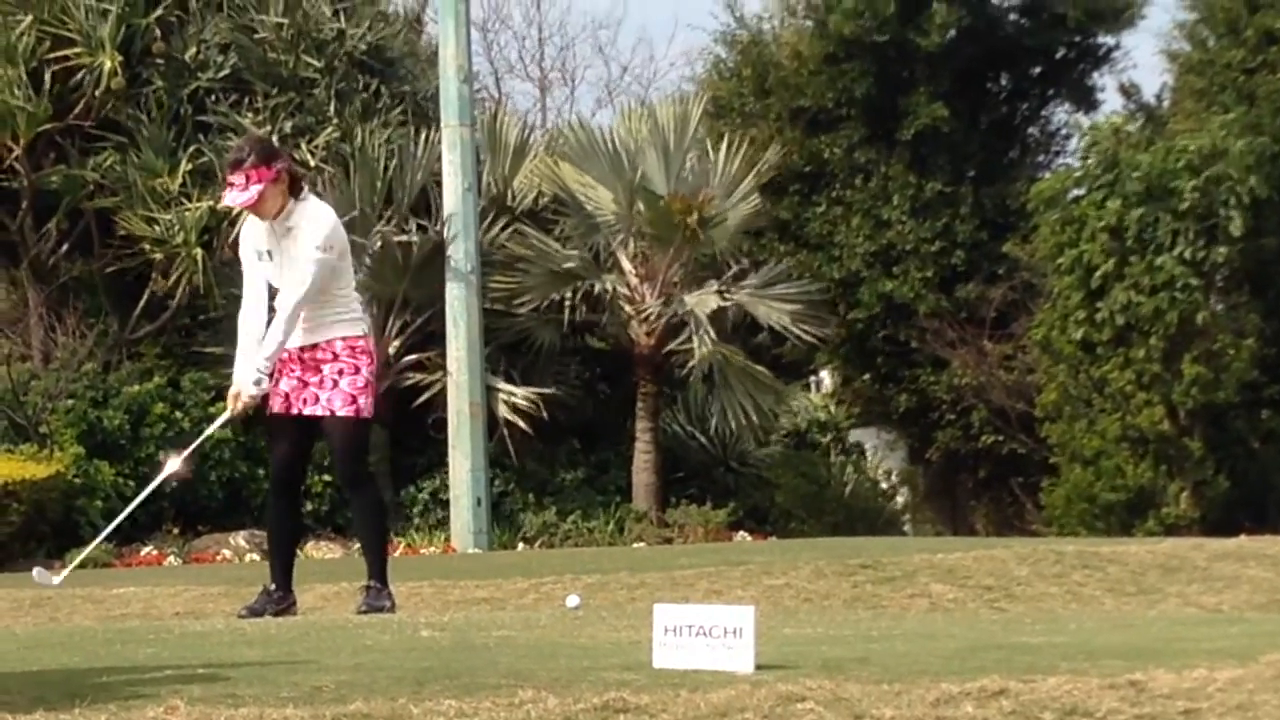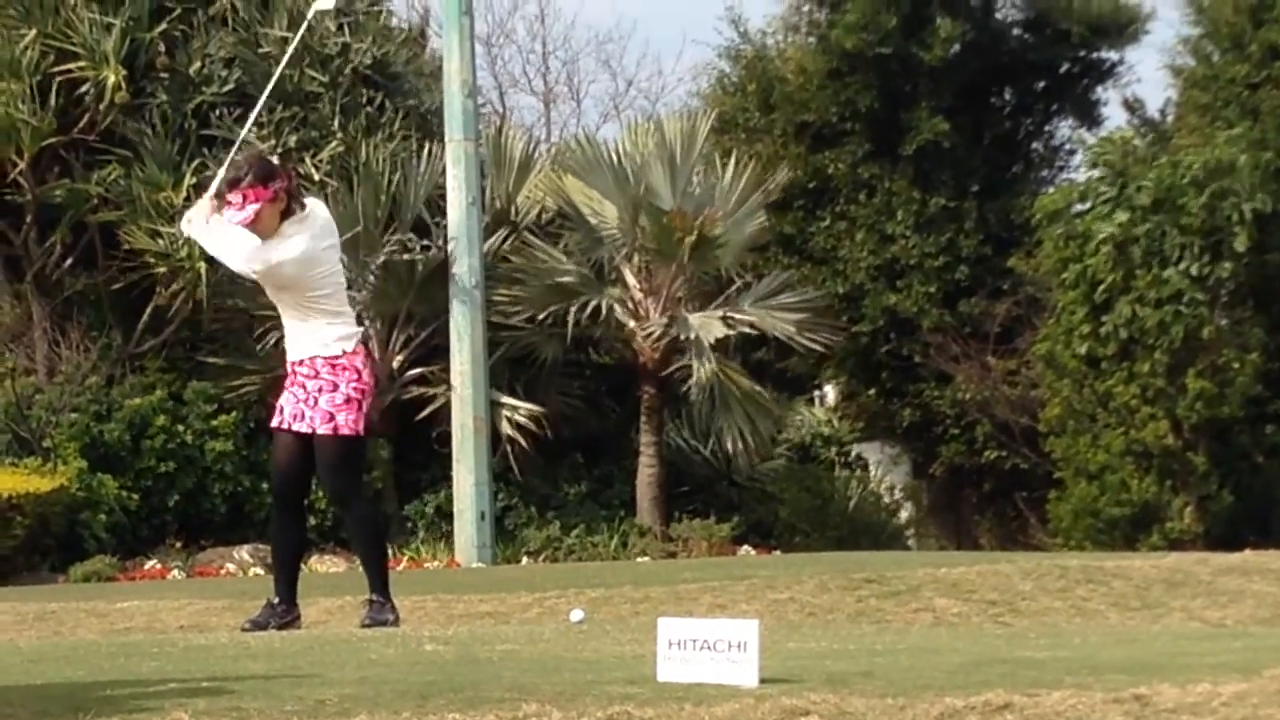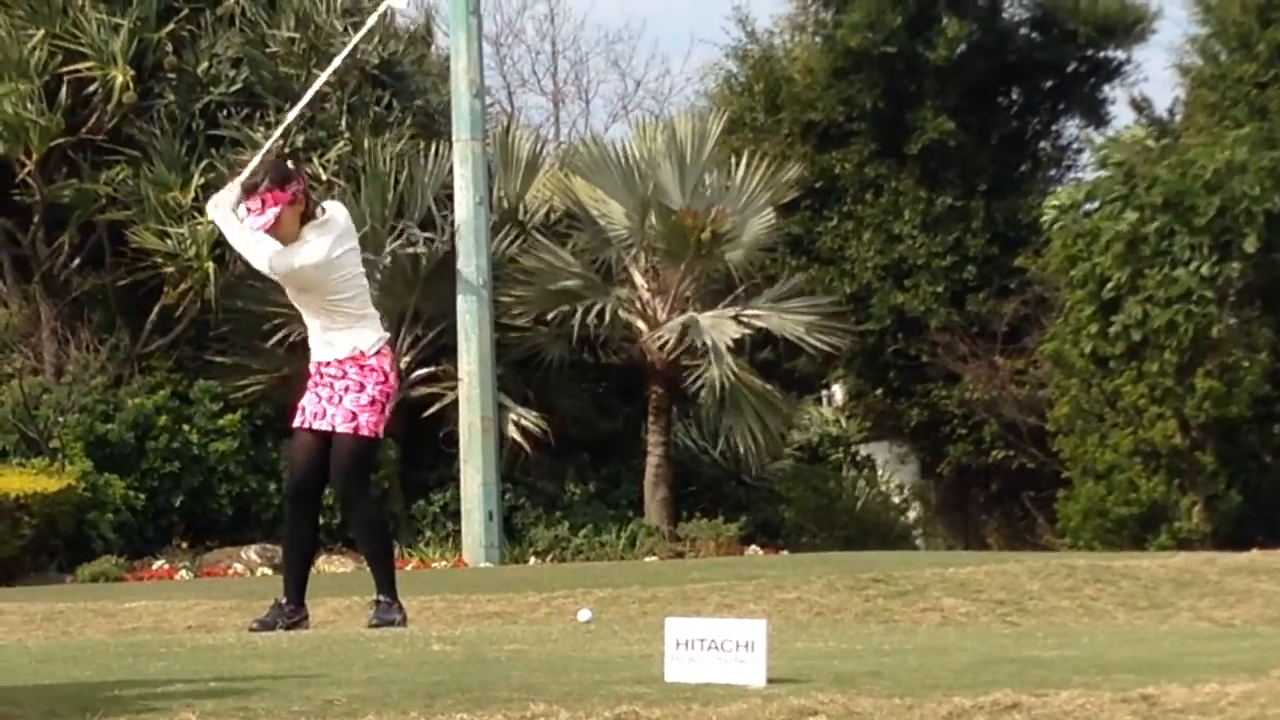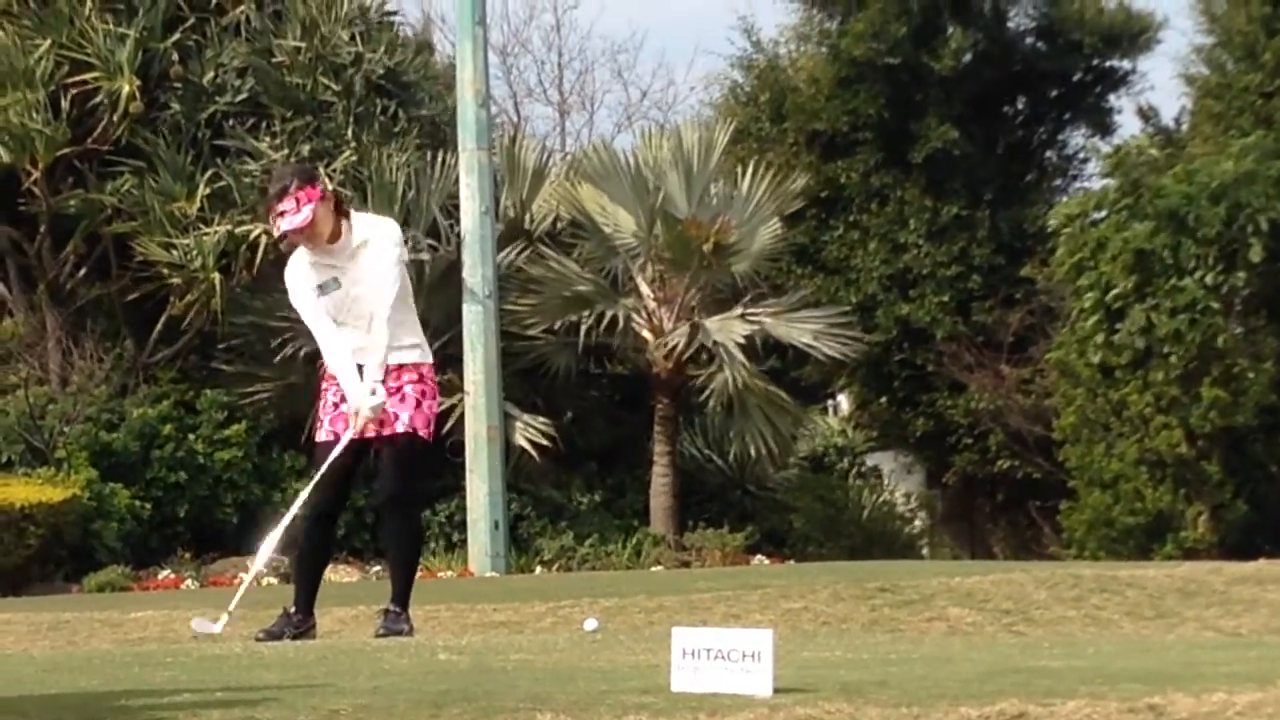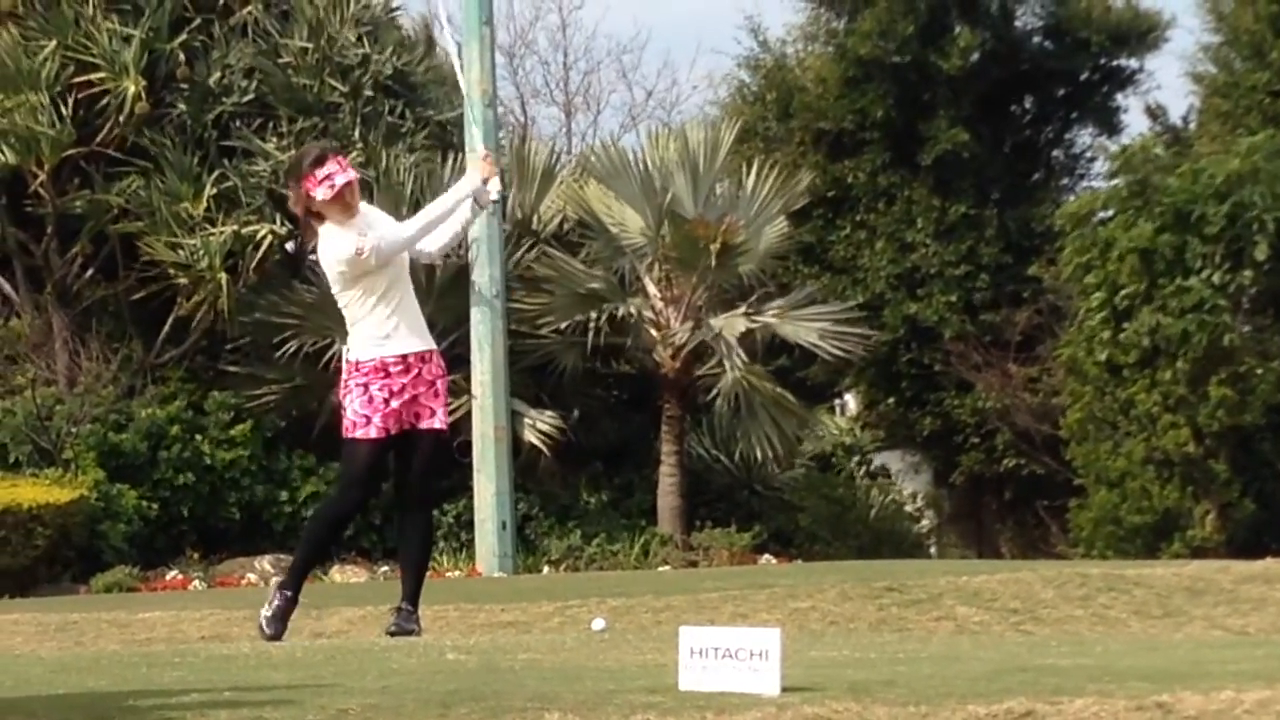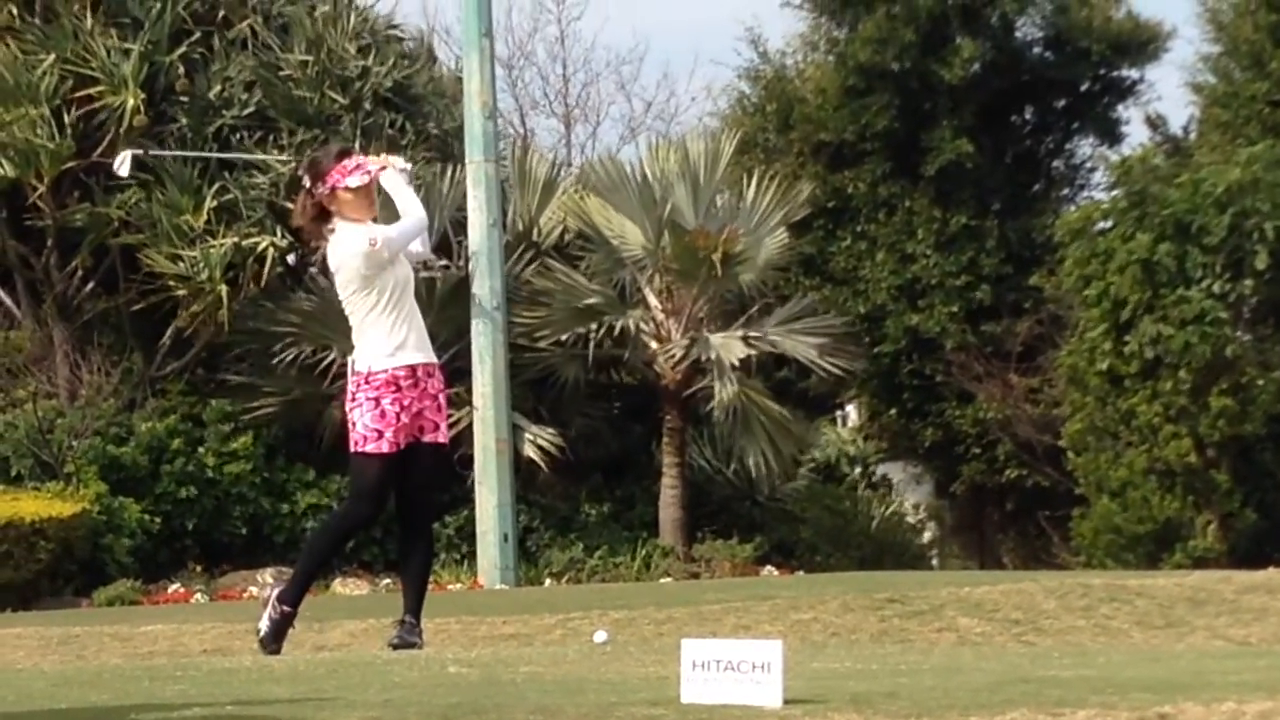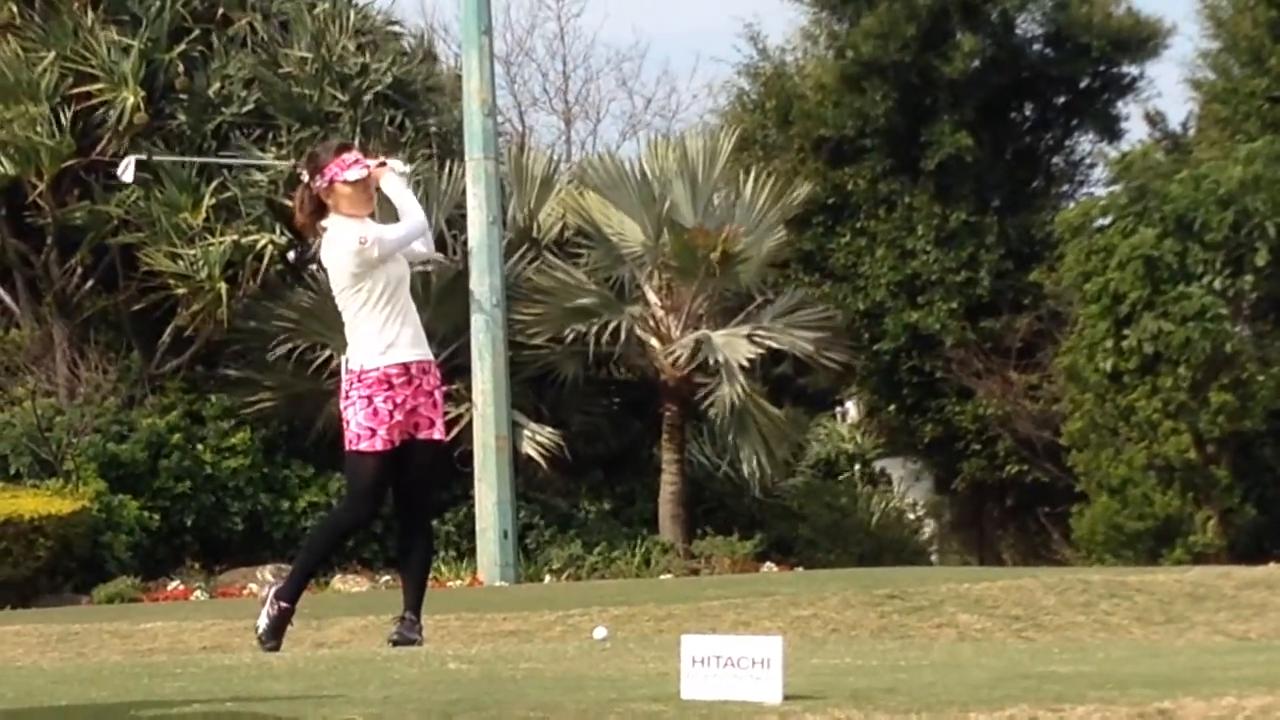
dt=0.3s
person 1, frame 1
left shoulder: (319, 224)
right shoulder: (252, 232)
left elbow: (292, 304)
right elbow: (254, 305)
left wrist: (255, 374)
right wrist: (241, 373)
left hip: (341, 350)
right hip: (289, 359)
left knee: (351, 472)
right knee: (283, 477)
left ankle: (378, 584)
right ankle: (280, 588)
person 1, frame 2
left shoulder: (274, 258)
right shoulder: (314, 210)
left elbow: (220, 241)
left wrist: (197, 222)
left hip: (335, 370)
right hip: (306, 370)
left knee: (343, 487)
right knee: (284, 488)
left ankle: (381, 599)
right ankle: (283, 602)
person 1, frame 3
left shoulder: (295, 262)
right shoulder: (335, 213)
left elbow: (241, 233)
left wrist: (221, 208)
left hip: (361, 370)
right hip: (329, 372)
left knee: (351, 487)
right knee: (299, 488)
left ankle: (388, 599)
right ankle: (292, 602)
person 1, frame 4
left shoulder: (381, 233)
right shoulder: (299, 269)
left elbow: (384, 313)
right elbow: (331, 335)
left wrist: (377, 392)
right wrist: (356, 391)
left hip: (406, 374)
right hip: (344, 382)
left knee: (395, 494)
right knee: (325, 498)
left ankle: (397, 609)
right ankle: (299, 612)
person 1, frame 5
left shoulder: (366, 214)
right shoulder: (343, 246)
left elbow: (430, 245)
right elbow: (416, 230)
left wrist: (476, 196)
right wrist: (468, 181)
left hip: (422, 364)
right hip: (371, 375)
left knee: (416, 493)
right knee: (354, 491)
left ankle: (408, 606)
right ankle: (287, 591)
person 1, frame 6
left shoulder: (362, 236)
right shoulder: (360, 243)
left elbow: (419, 247)
right elbow: (417, 221)
left wrist: (386, 174)
right wrist: (394, 177)
left hip: (422, 378)
right hip: (380, 385)
left knee: (418, 507)
right knee: (364, 505)
left ankle: (411, 619)
right ankle: (286, 599)
person 1, frame 7
left shoulder: (363, 233)
right shoulder: (352, 241)
left elbow: (422, 247)
right elbow: (417, 225)
left wrist: (390, 177)
right wrist: (393, 182)
left hip: (417, 375)
right hip: (374, 383)
left knee: (416, 504)
right knee: (362, 503)
left ankle: (411, 615)
right ankle: (284, 596)
